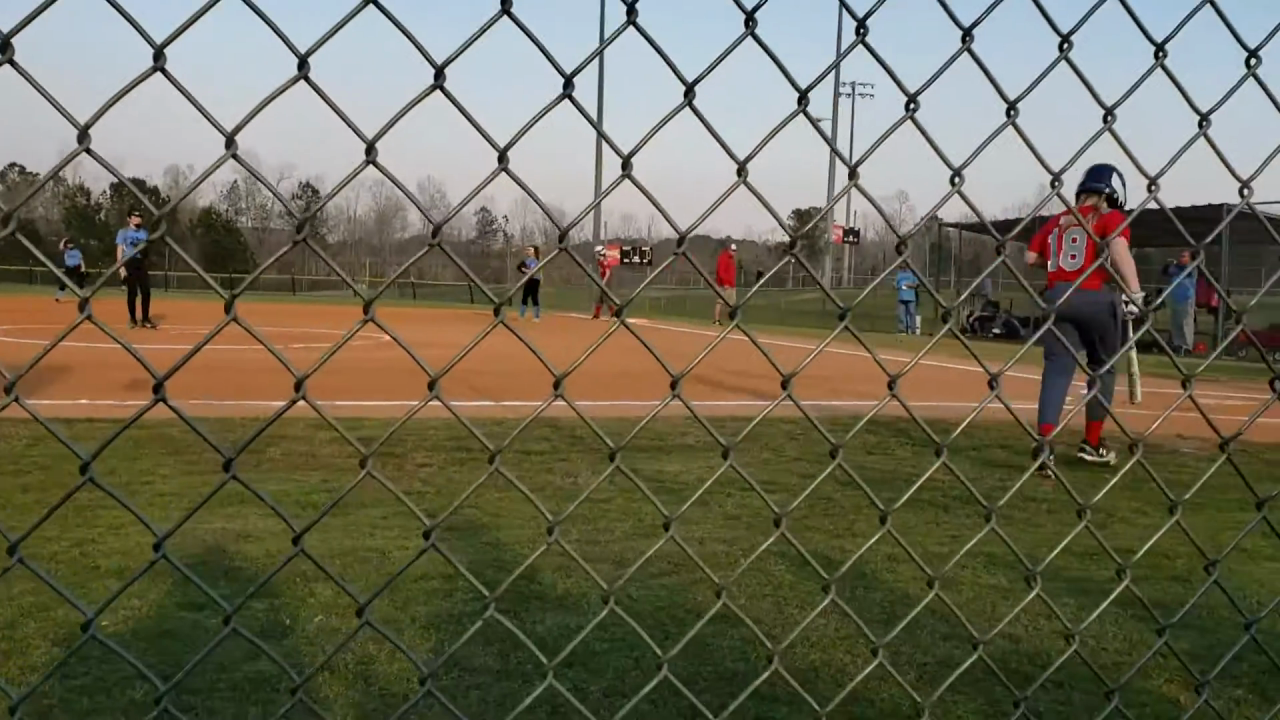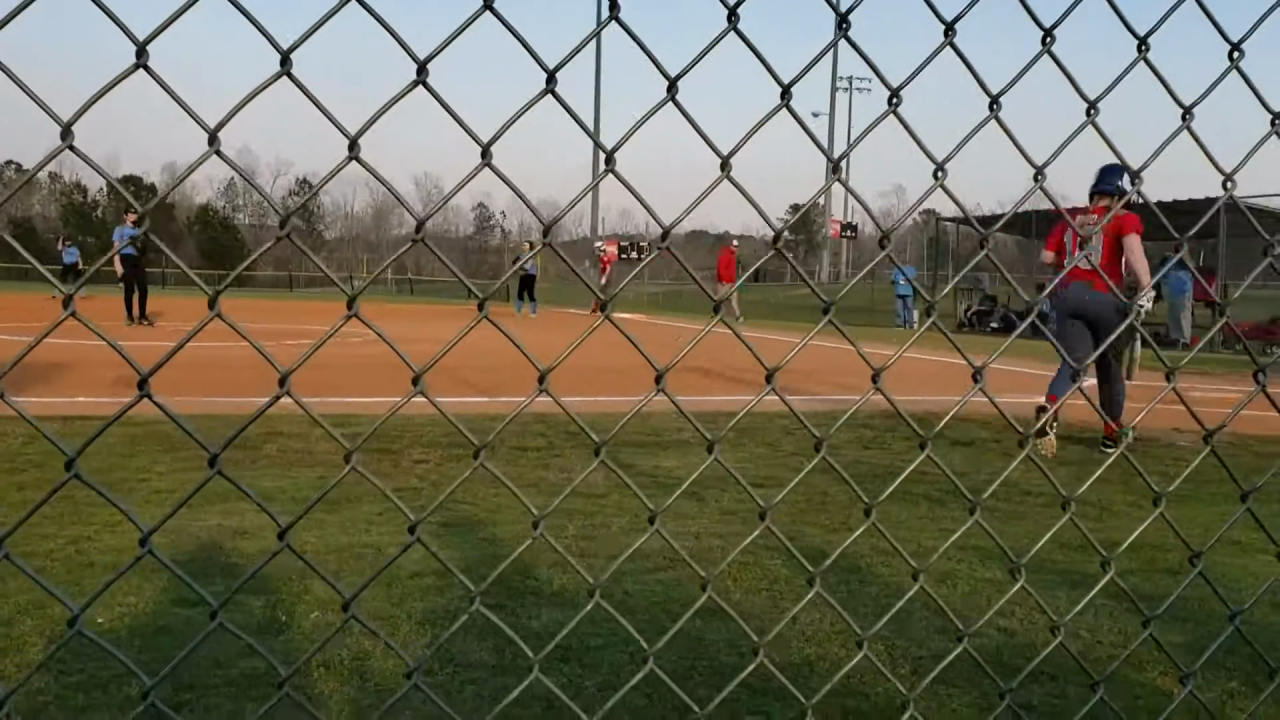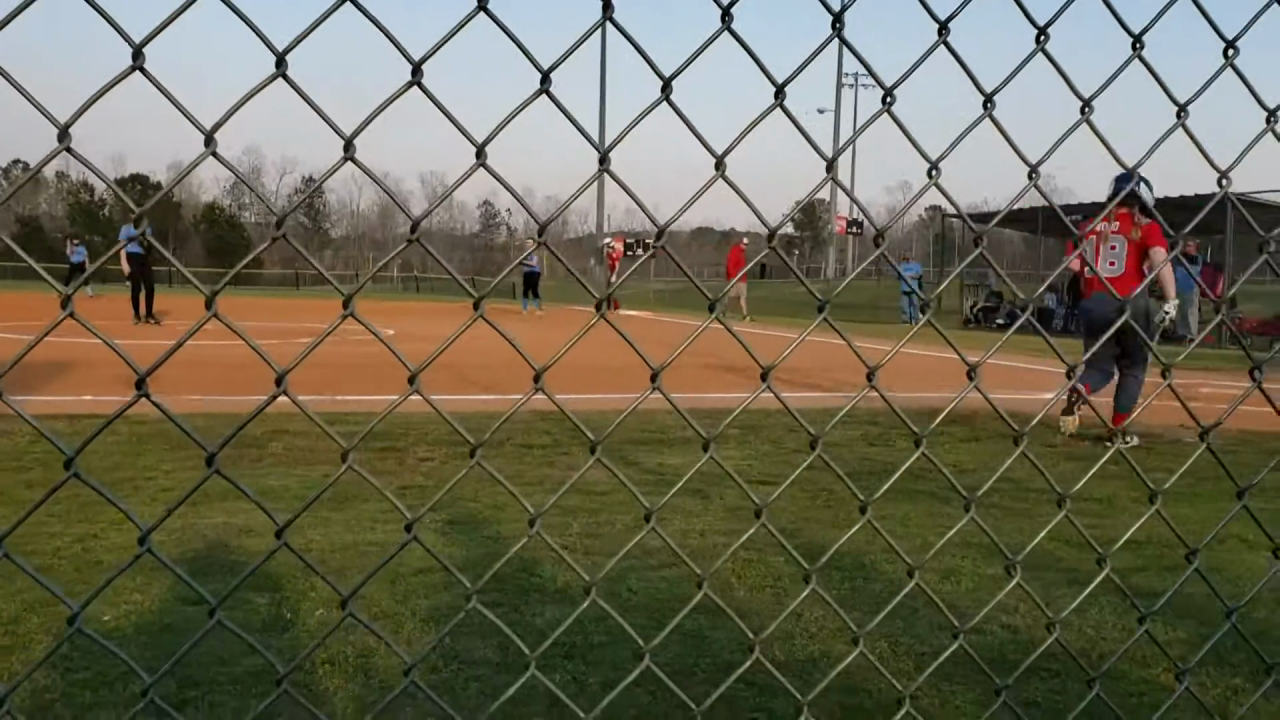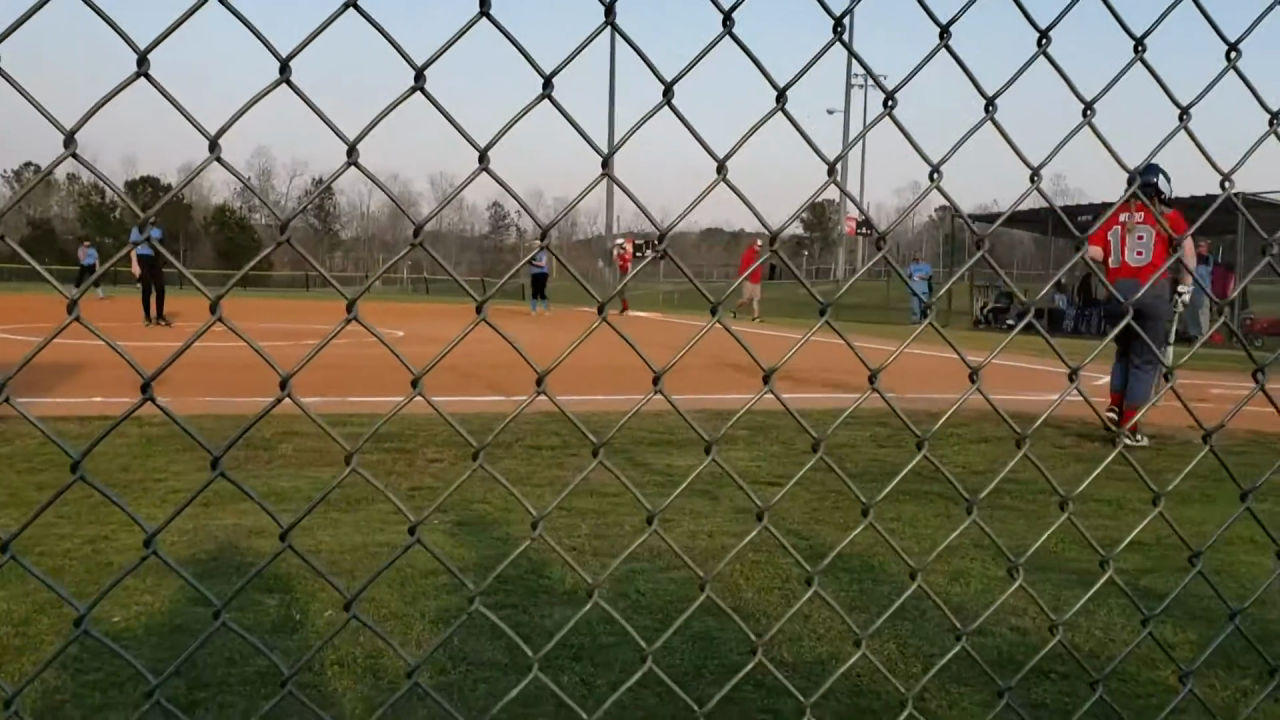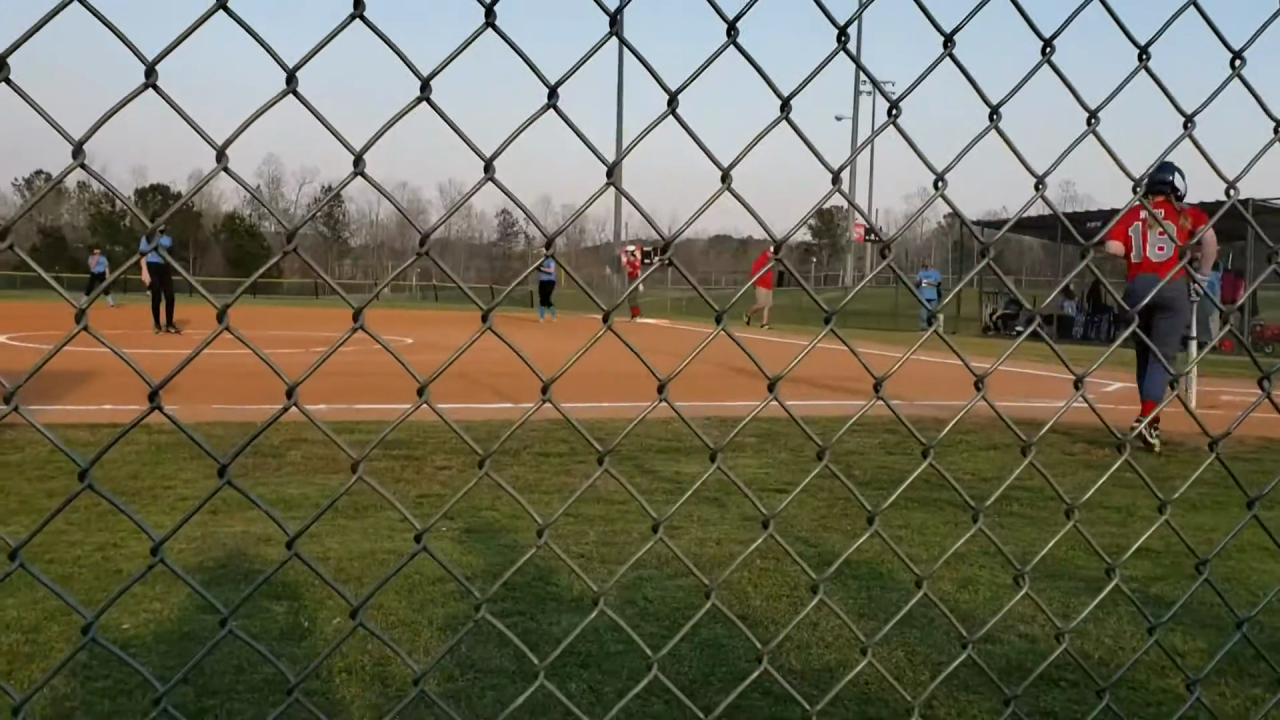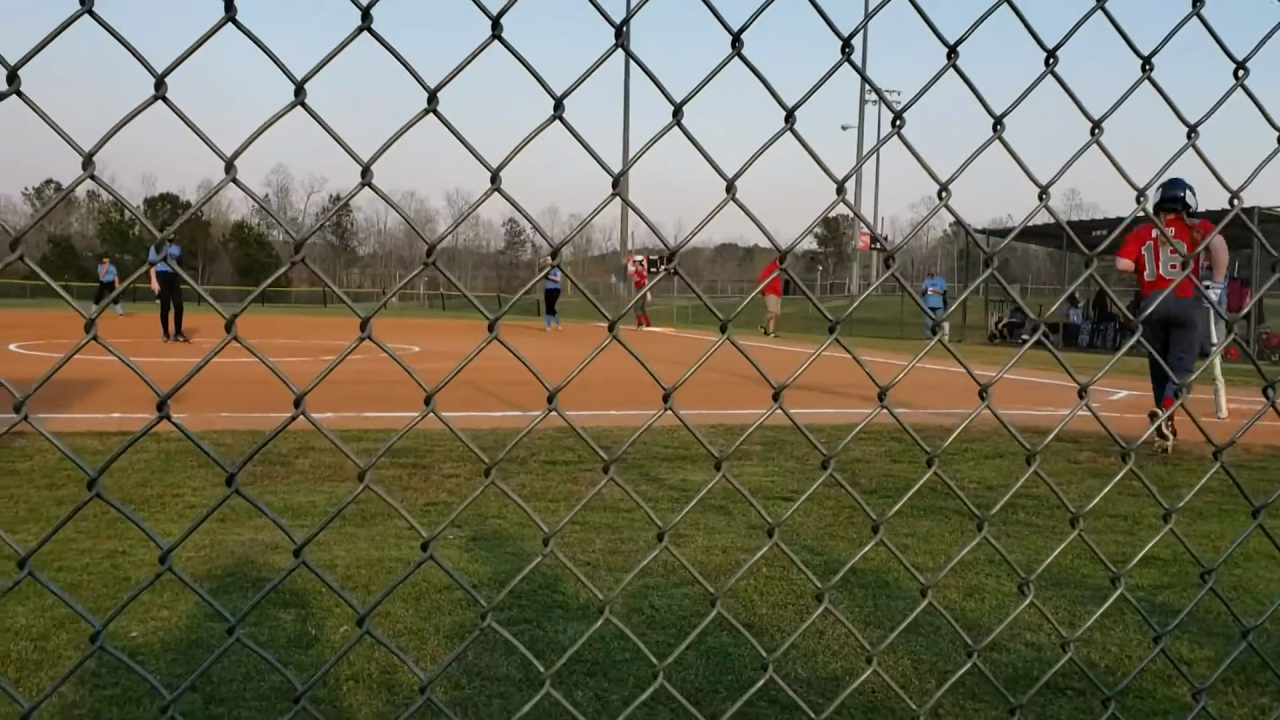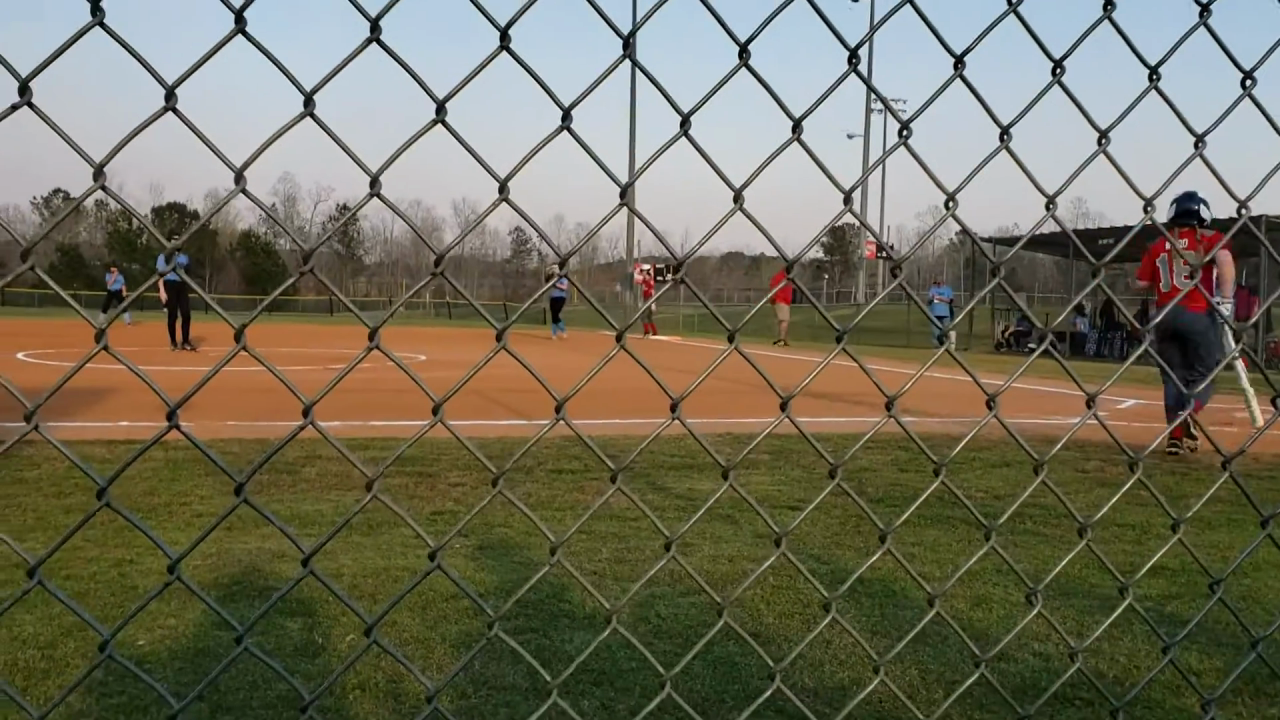
dt=0.1s
person 1, frame 1
left shoulder: (1057, 220)
right shoulder: (1112, 217)
left elbow: (1031, 257)
right elbow: (1119, 251)
right wrist: (1135, 293)
left hip: (1057, 299)
right hip: (1095, 301)
left knee: (1056, 376)
right knee: (1102, 371)
left ankle: (1045, 443)
right ankle: (1091, 443)
person 1, frame 2
left shoulder: (1071, 218)
right shoulder: (1124, 217)
left elbow: (1048, 255)
right elbow: (1134, 249)
right wrist: (1146, 291)
left hip: (1068, 296)
right hip: (1105, 298)
left knee: (1070, 368)
right knee: (1110, 368)
left ankle: (1048, 410)
right ankle: (1112, 433)
person 1, frame 3
left shoulder: (1091, 227)
right shoulder: (1146, 226)
left elbow: (1071, 265)
right elbow: (1160, 260)
right wrist: (1170, 301)
left hip: (1093, 304)
right hip: (1130, 303)
left knee: (1099, 368)
right knee: (1132, 369)
left ankle: (1078, 393)
right ankle: (1118, 430)
person 1, frame 4
left shoulder: (1113, 217)
right shoulder: (1169, 216)
left elbow: (1092, 252)
right elbow: (1188, 248)
right wrist: (1185, 284)
left hip: (1117, 292)
right hip: (1153, 294)
left knee: (1125, 355)
right knee: (1146, 363)
left ankle: (1115, 407)
right ankle: (1130, 428)
person 1, frame 5
left shoulder: (1130, 214)
right shoulder: (1187, 212)
left elbow: (1113, 248)
right elbow: (1209, 237)
left wrist: (1136, 252)
right wrist: (1204, 270)
left hip: (1136, 288)
right hip: (1172, 288)
left knee: (1145, 353)
right knee: (1162, 359)
left ankle: (1145, 417)
right ankle: (1148, 421)
person 1, frame 6
left shoulder: (1141, 232)
right shoulder: (1198, 227)
left elbow: (1123, 265)
right elbow: (1219, 246)
right wrist: (1216, 282)
left hip: (1152, 305)
right hip: (1187, 304)
left knee: (1159, 368)
right knee: (1183, 370)
left ankle: (1163, 426)
right ankle: (1163, 412)
person 1, frame 7
left shoulder: (1157, 246)
right shoulder: (1210, 239)
left elbow: (1141, 283)
right elbow: (1225, 260)
right wrist: (1226, 298)
left hip: (1166, 316)
right hip: (1200, 316)
left knee: (1172, 379)
right knee: (1202, 377)
left ankle: (1175, 436)
right ankle: (1187, 416)
